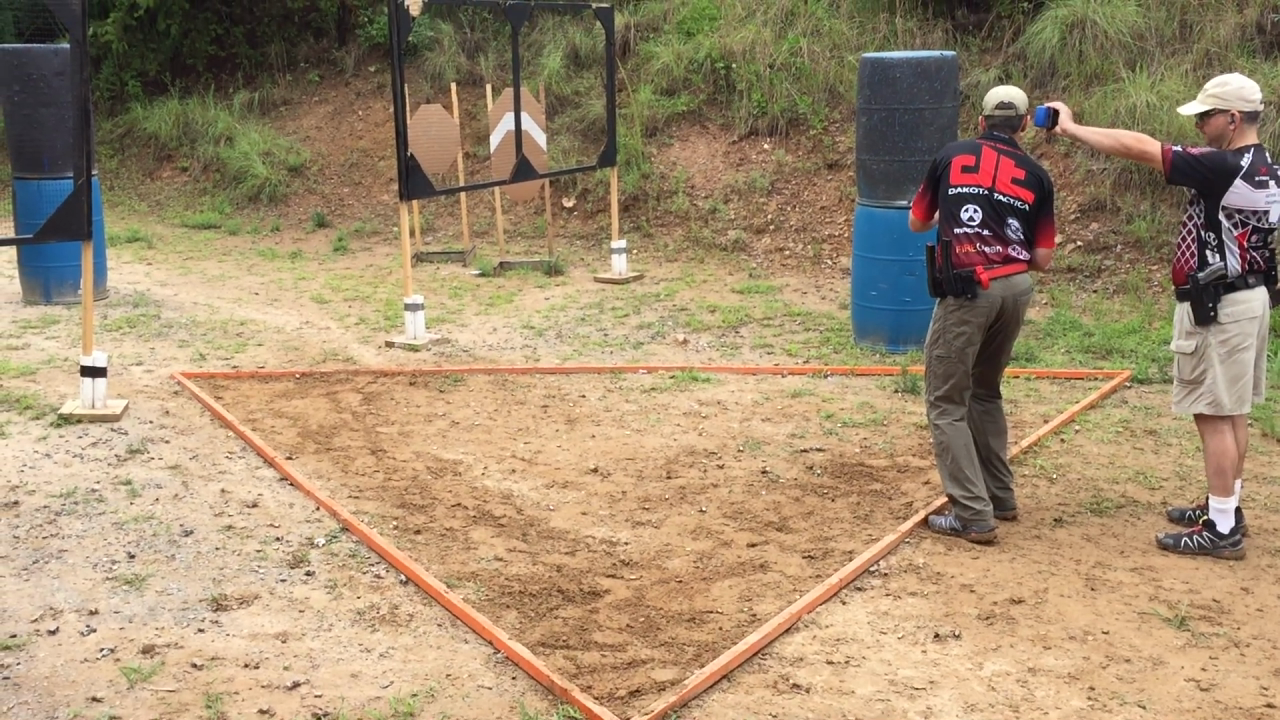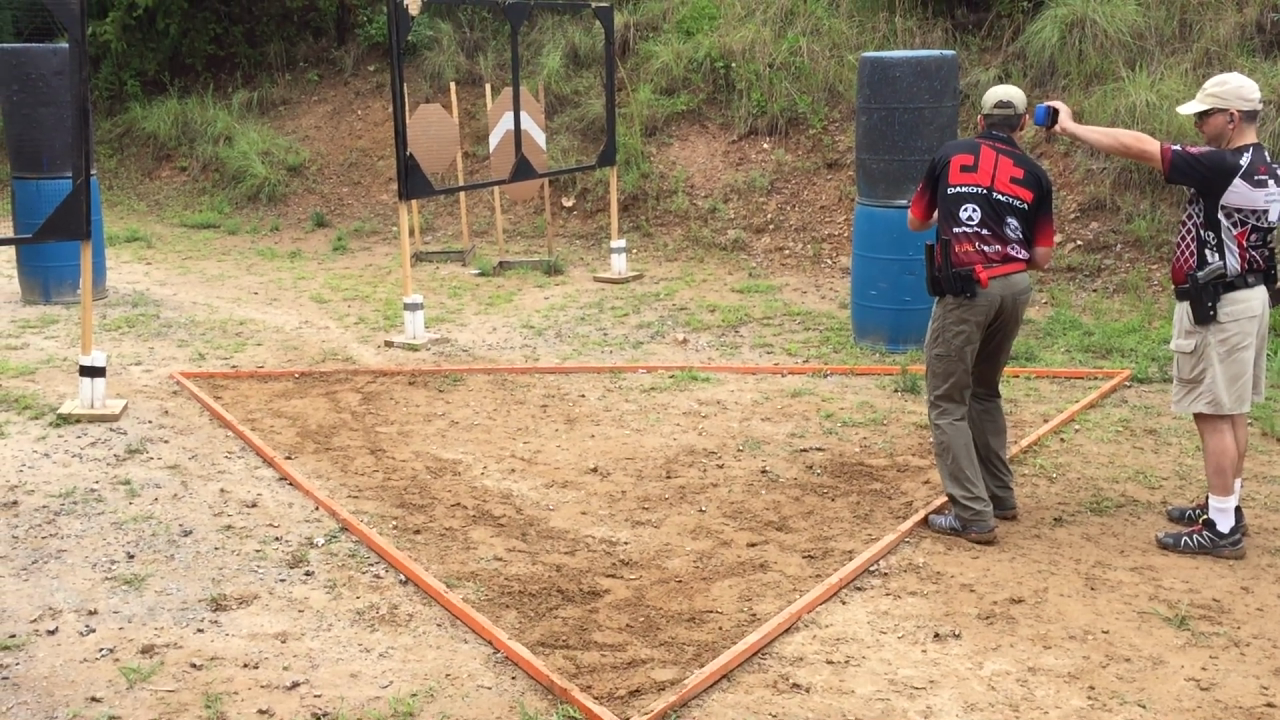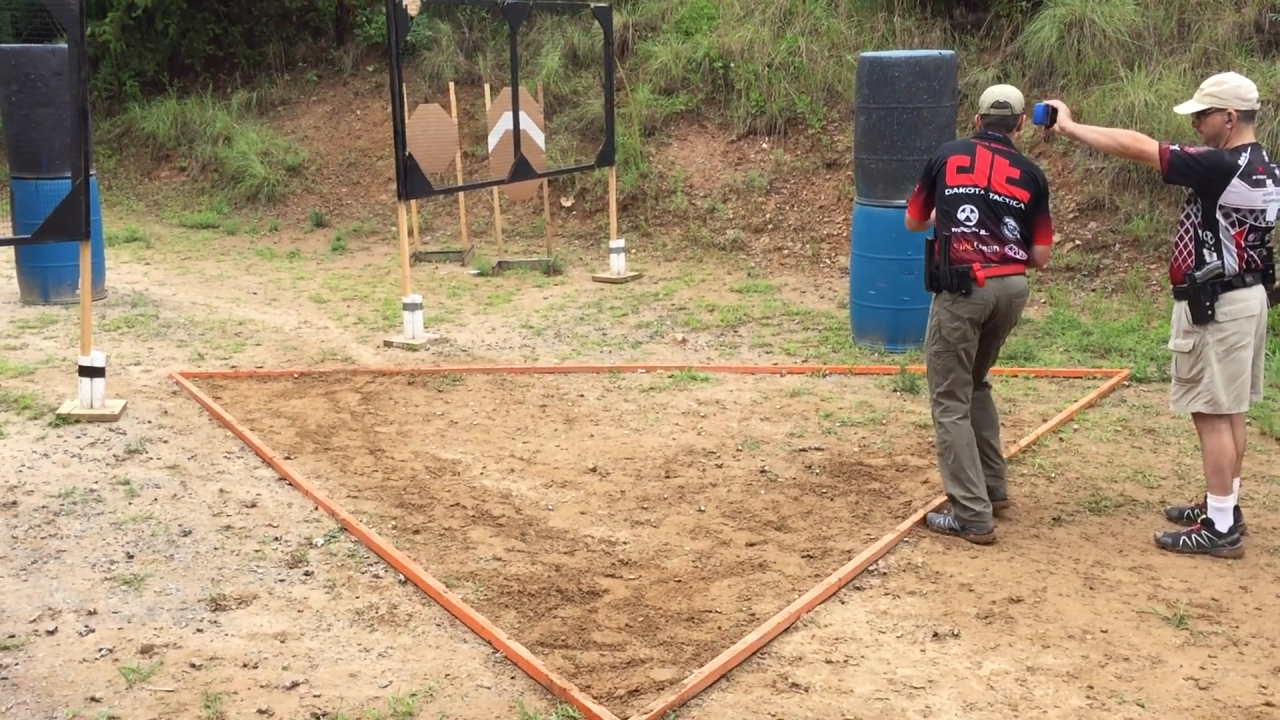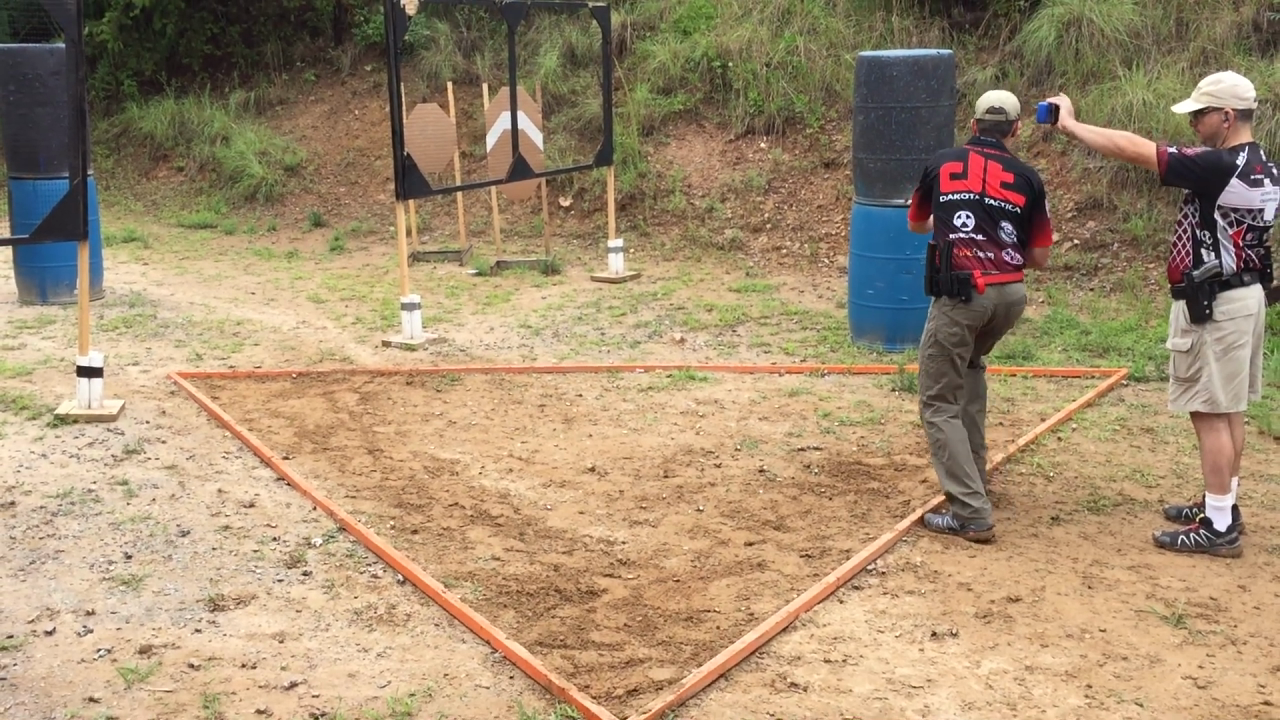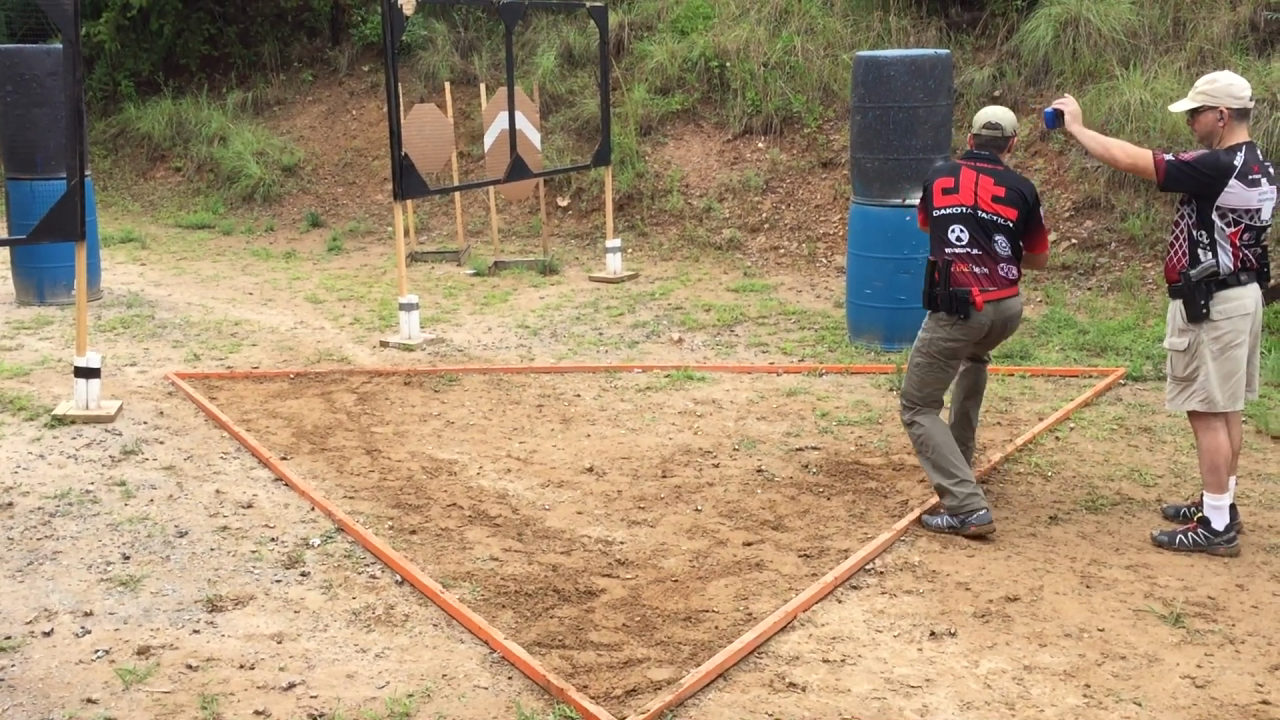
dt=0.1s
person 1, frame 1
left shoulder: (1225, 168)
left elbow: (1140, 148)
left wrist: (1072, 129)
left hip: (1218, 307)
left knee: (1215, 415)
right knee: (1232, 411)
left ankle: (1221, 529)
right ankle: (1225, 509)
person 1, frame 2
left shoulder: (1224, 167)
left elbow: (1137, 146)
left wrist: (1071, 128)
left hip: (1217, 306)
left knee: (1214, 415)
right knee: (1232, 410)
left ankle: (1220, 529)
right ankle: (1224, 507)
person 1, frame 3
left shoulder: (1222, 167)
left elbow: (1136, 147)
left wrist: (1070, 127)
left hip: (1215, 306)
left knee: (1213, 414)
right knee: (1231, 410)
left ankle: (1219, 528)
right ankle: (1223, 507)
person 1, frame 4
left shoulder: (1219, 167)
left elbow: (1133, 148)
left wrist: (1072, 123)
left hip: (1213, 305)
left knee: (1210, 413)
right knee: (1229, 409)
left ankle: (1217, 527)
right ankle: (1222, 505)
person 1, frame 5
left shoulder: (1218, 168)
right shoulder: (1258, 167)
left elbow: (1131, 159)
left wrist: (1076, 127)
left hip: (1211, 304)
right hip: (1240, 294)
left knee: (1208, 412)
right knee: (1226, 408)
left ankle: (1215, 526)
right ankle: (1219, 505)
person 2, frame 1
left shoulder: (951, 155)
right shoulder: (1036, 175)
left elbow: (917, 222)
right elbow: (1042, 259)
left hip: (968, 291)
right hip: (1016, 289)
left knee: (947, 402)
right knee: (985, 392)
left ankle: (973, 515)
right ankle: (1000, 497)
person 2, frame 2
left shoulder: (950, 155)
right shoulder: (1034, 174)
left elbow: (916, 222)
right elbow: (1042, 258)
left hip: (965, 291)
right hip: (1015, 288)
left knee: (949, 404)
right knee: (984, 393)
left ankle: (973, 516)
right ankle: (1000, 497)
person 2, frame 3
left shoulder: (946, 155)
right shoulder: (1031, 174)
left elbow: (914, 222)
right elbow: (1040, 257)
left hip: (962, 290)
right hip: (1012, 288)
left knee: (951, 402)
right knee: (975, 386)
left ankle: (973, 516)
right ankle: (992, 489)
person 2, frame 4
left shoulder: (942, 163)
right shoulder: (1027, 177)
left elbow: (915, 224)
right elbow: (1040, 257)
left hip: (958, 295)
right hip: (1009, 296)
left knee: (938, 404)
right knee: (970, 369)
left ankle: (970, 512)
right ankle: (970, 468)
person 2, frame 5
left shoulder: (938, 177)
right shoulder: (1022, 188)
right elbow: (1039, 260)
left hip: (956, 308)
right hip: (1006, 307)
left knee: (918, 407)
right knee: (974, 357)
left ankle: (967, 508)
right ankle: (960, 453)
